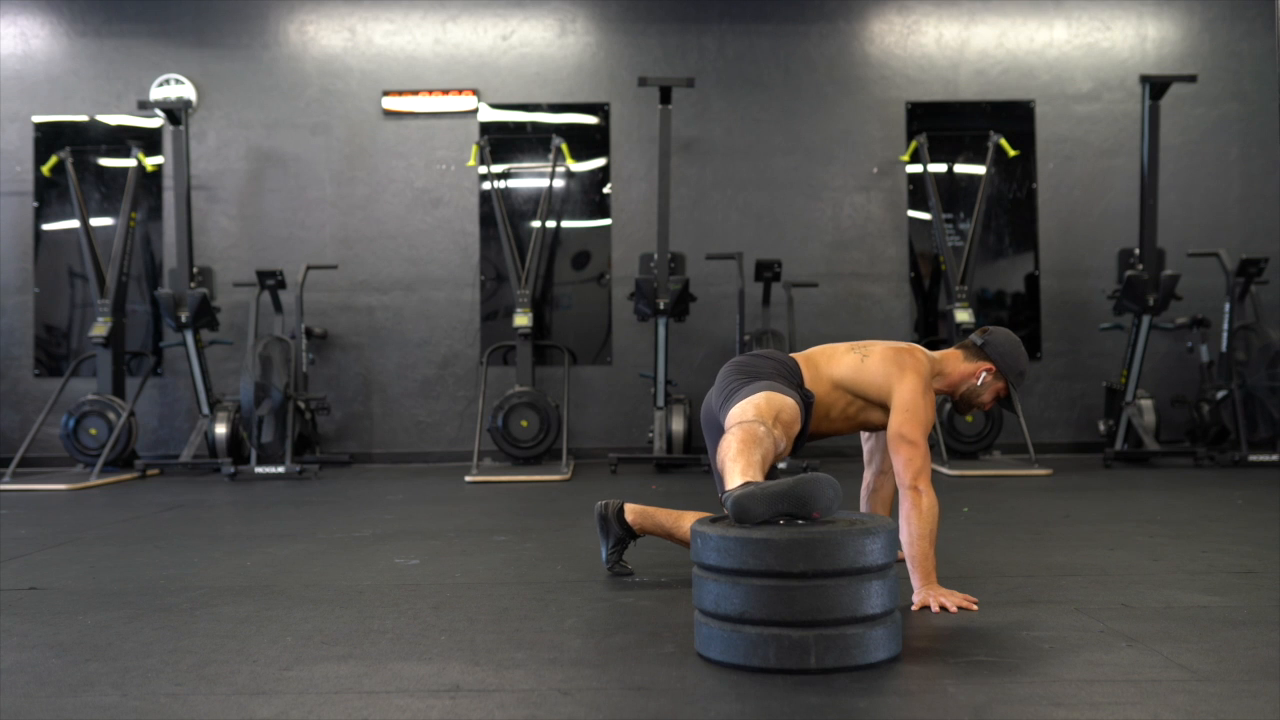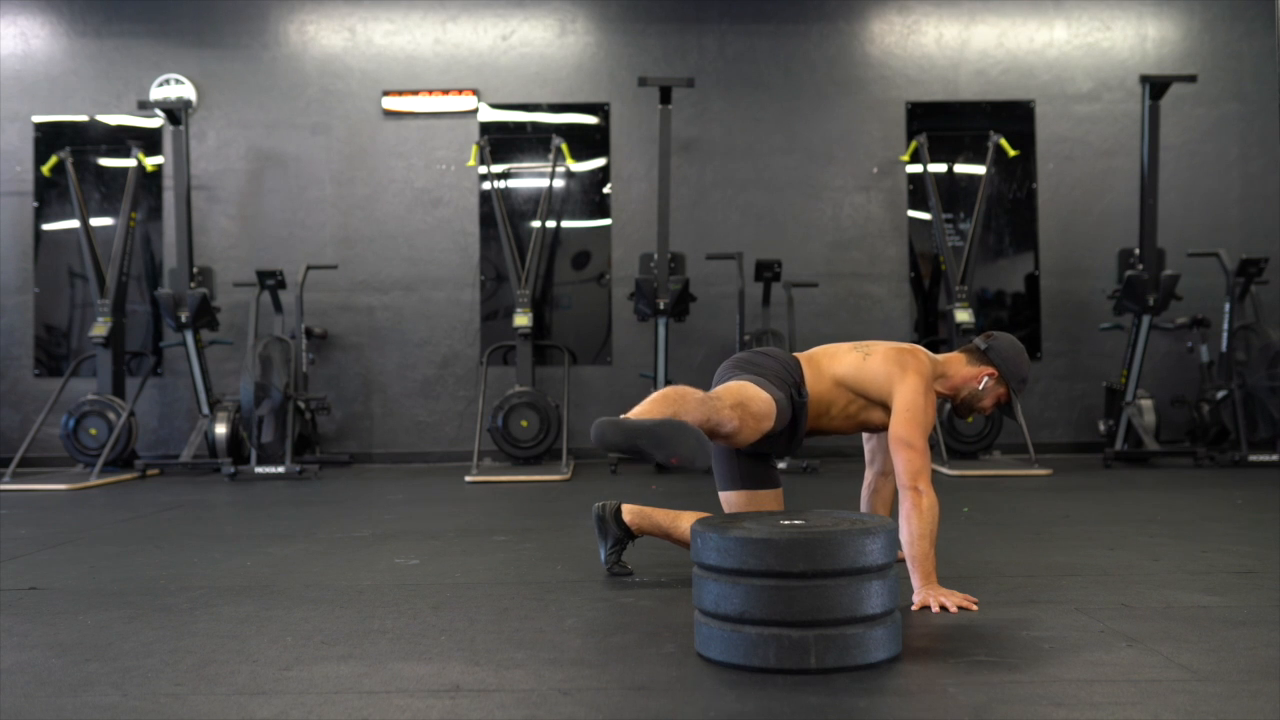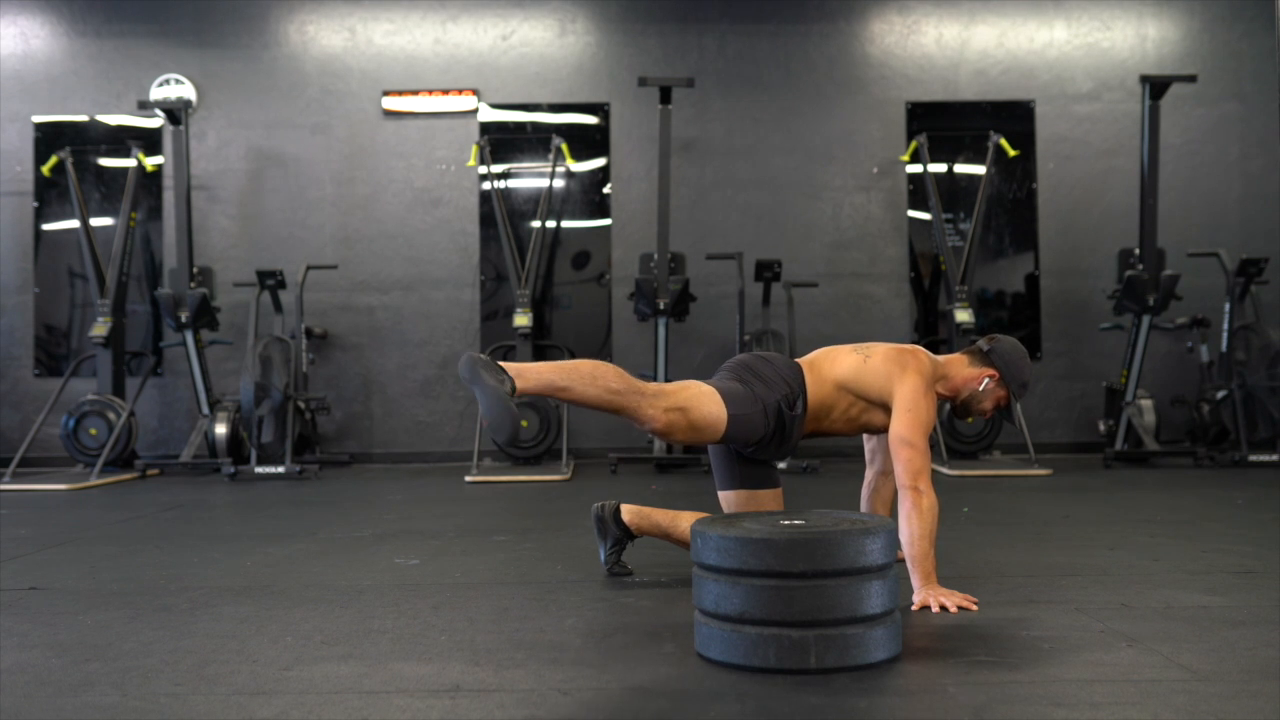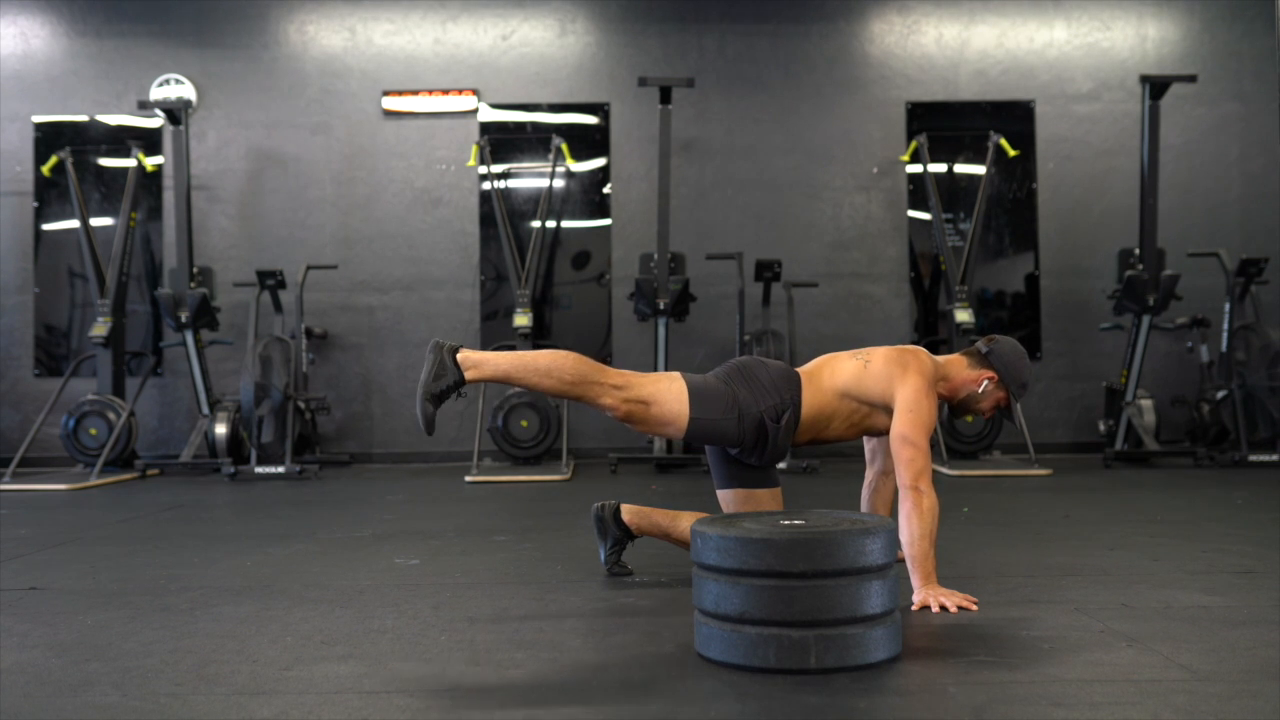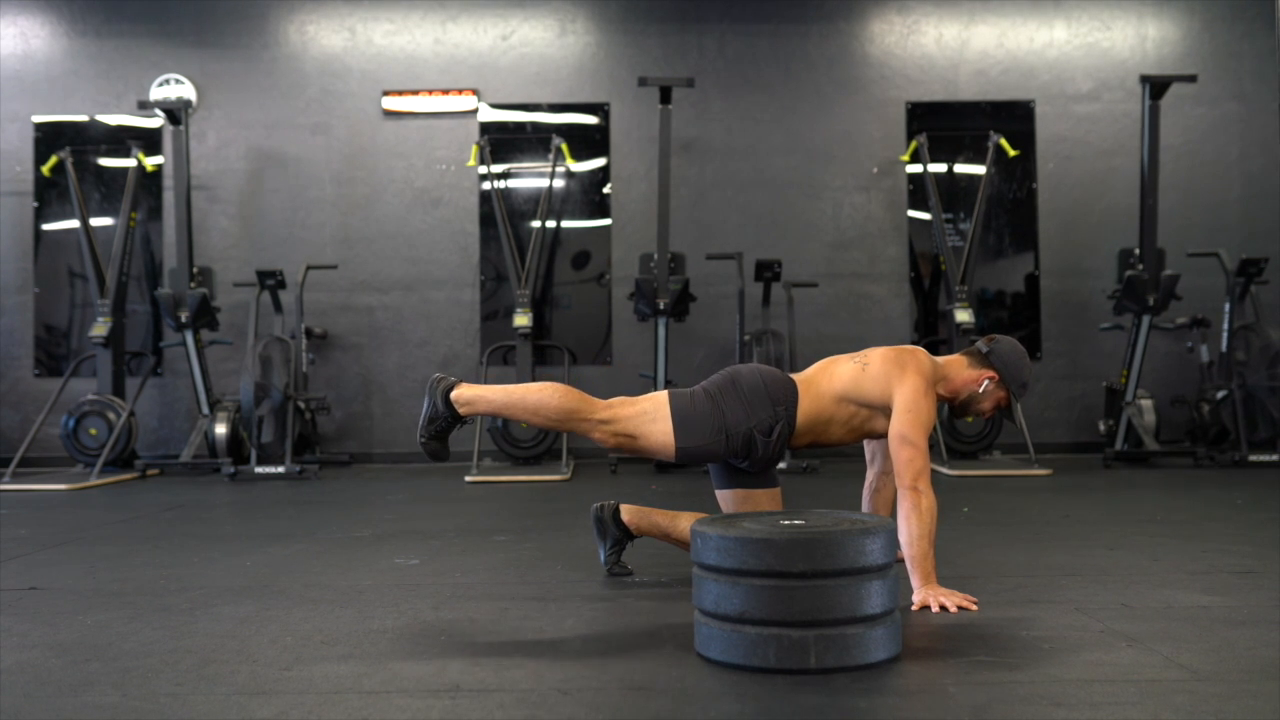
dt=1s
person 1, frame 1
left shoulder: (904, 372)
right shoulder: (917, 383)
left elbow: (881, 470)
right elbow: (916, 487)
right wrist: (926, 586)
left hip: (734, 406)
right hip: (755, 383)
right knee: (768, 429)
left ankle: (625, 518)
right ankle: (747, 488)
person 1, frame 2
left shoulder: (910, 374)
right shoulder: (919, 384)
left elbow: (882, 471)
right elbow: (916, 489)
right wrist: (926, 585)
left hip: (759, 410)
right hip: (763, 380)
right knee: (731, 415)
left ankle: (625, 518)
right ankle: (634, 424)
person 1, frame 3
left shoulder: (909, 374)
right shoulder: (918, 385)
left elbow: (882, 471)
right elbow: (915, 490)
right wrist: (926, 584)
left hip: (758, 420)
right hip: (762, 392)
right knee: (661, 410)
left ankle: (626, 518)
right ankle: (503, 375)
person 1, frame 4
left shoulder: (904, 376)
right shoulder: (921, 384)
left elbow: (881, 472)
right elbow: (916, 488)
right wrist: (925, 584)
left hip: (753, 427)
right hip: (751, 402)
right knee: (620, 392)
left ankle: (626, 518)
right ankle: (460, 363)
person 1, frame 5
left shoulder: (907, 375)
right shoulder: (918, 383)
left elbow: (881, 473)
right elbow: (914, 489)
right wrist: (925, 583)
left hip: (753, 432)
right hip: (748, 411)
right knee: (605, 421)
left ankle: (625, 519)
right ankle: (458, 398)
